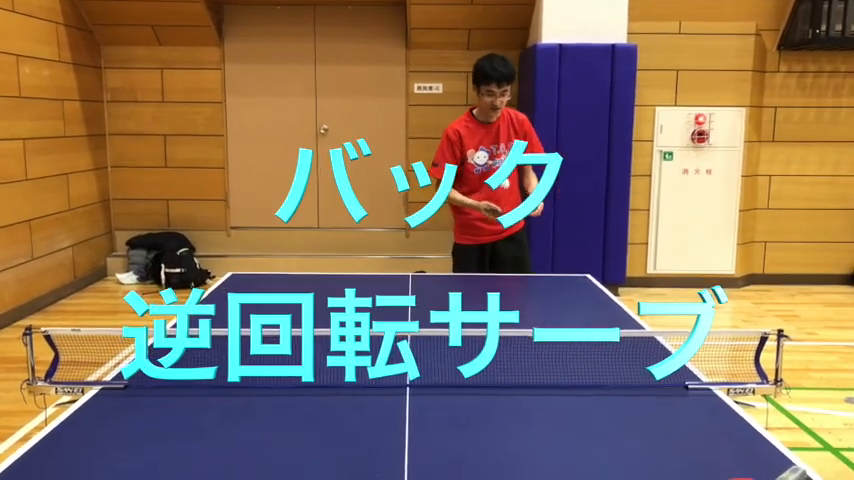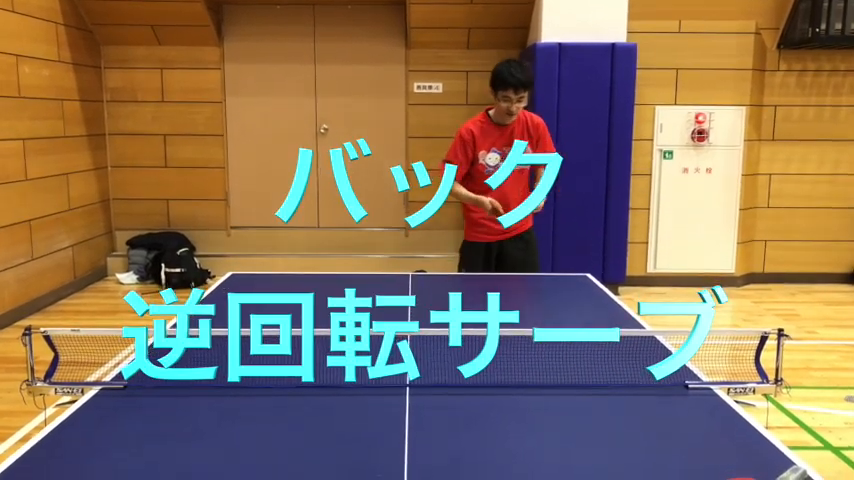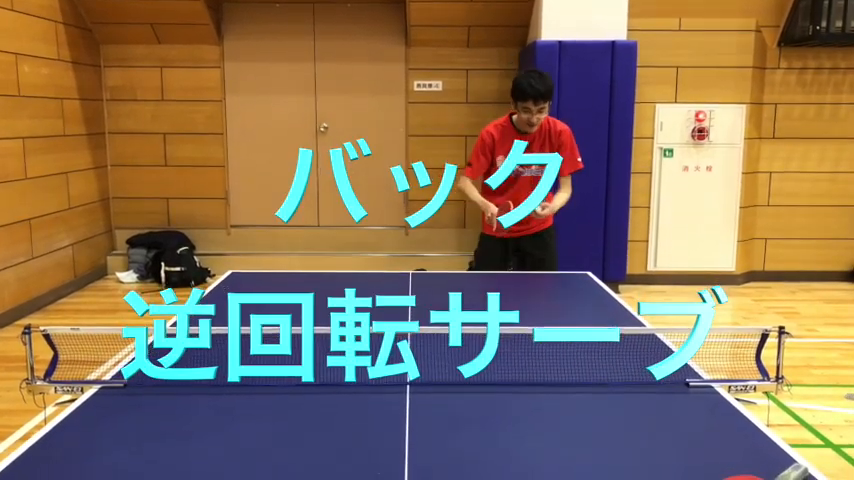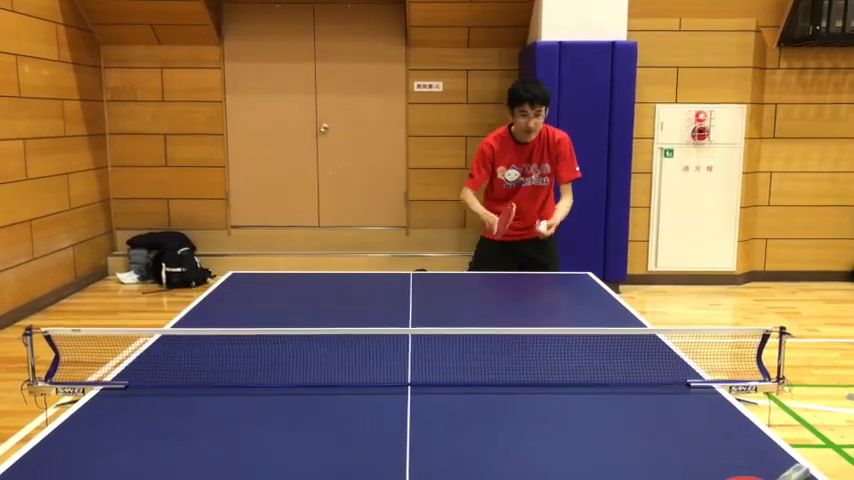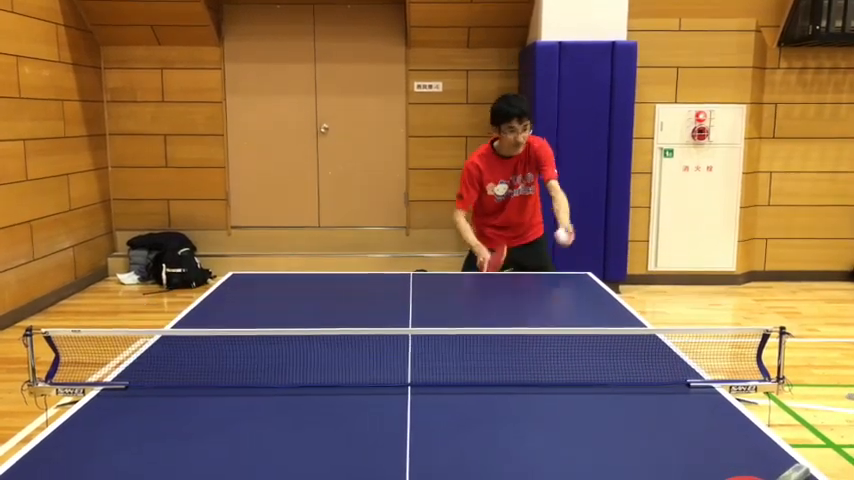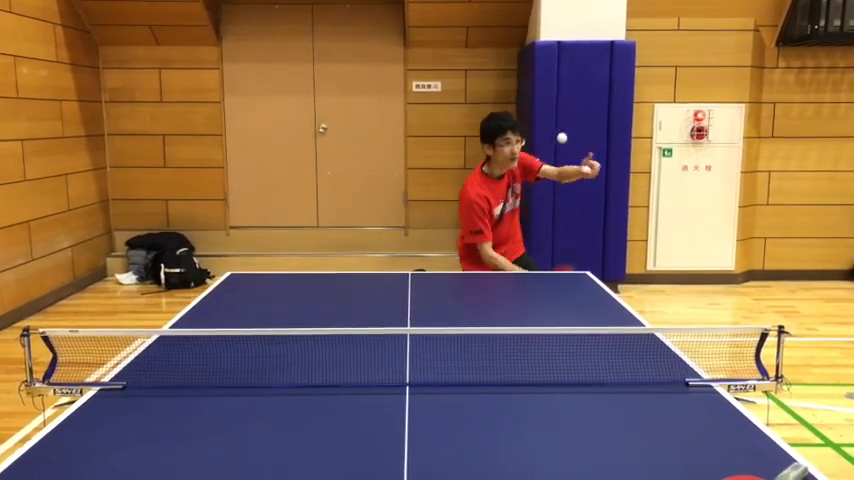
dt=0.3s
person 1, frame 1
left shoulder: (520, 123)
right shoulder: (456, 132)
left elbow: (527, 172)
right wrist: (476, 206)
left hip: (512, 232)
right hip: (470, 236)
person 1, frame 2
left shoulder: (536, 127)
right shoulder: (471, 131)
left elbow: (541, 175)
right elbow: (451, 183)
right wrist: (478, 200)
left hip: (520, 231)
right hip: (479, 234)
person 1, frame 3
left shoulder: (560, 133)
right shoulder: (492, 134)
left elbow: (565, 187)
right elbow: (465, 181)
left wrist: (553, 206)
right wrist: (486, 205)
left hip: (539, 230)
right hip: (497, 230)
person 1, frame 4
left shoulder: (559, 142)
right shoulder: (492, 145)
left elbow: (566, 194)
right elbow: (467, 192)
left wrist: (554, 221)
right wrist: (487, 217)
left hip: (540, 235)
right hip: (499, 235)
person 1, frame 5
left shoulder: (538, 148)
right shoulder: (477, 164)
left elbow: (555, 190)
right elbow: (459, 215)
left wrist: (564, 224)
right wrist: (478, 248)
left hip: (531, 240)
right hip: (490, 244)
person 1, frame 6
left shoulder: (518, 162)
right shoulder: (474, 193)
left elbow: (557, 174)
right elbow: (486, 253)
left wrist: (582, 171)
left hip: (515, 256)
right hip: (482, 266)
